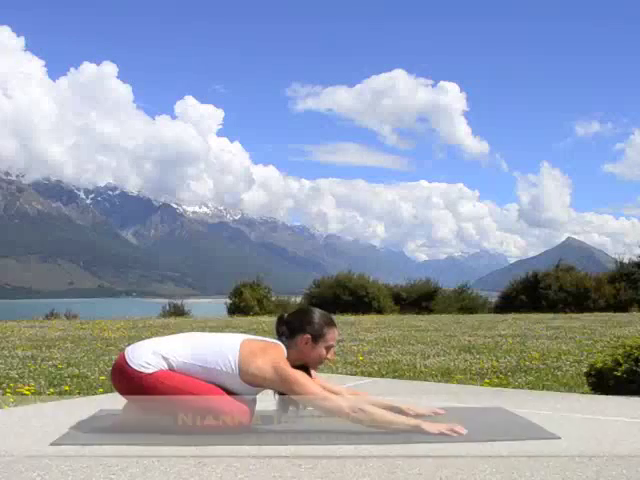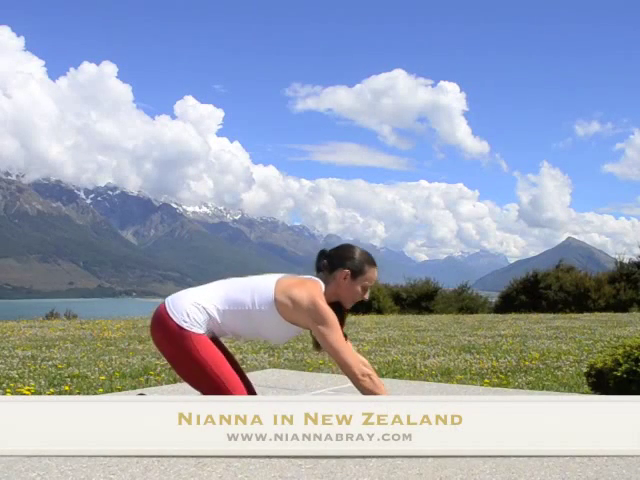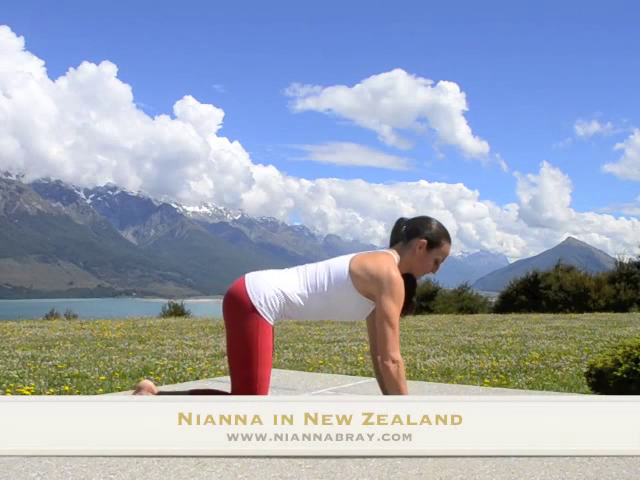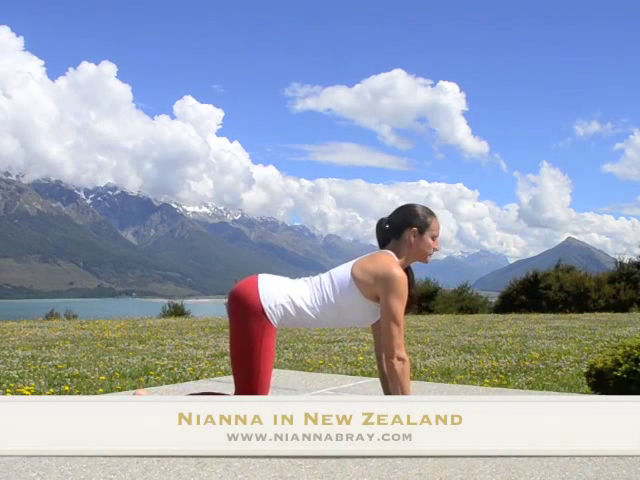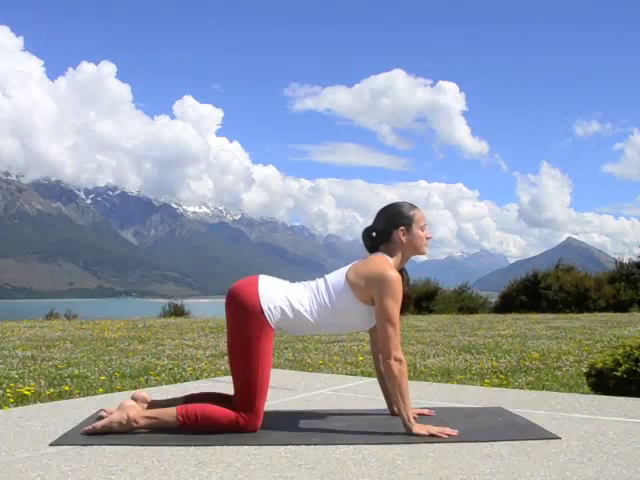
dt=1s
person 1, frame 1
left shoulder: (280, 354)
right shoulder: (276, 366)
left elbow: (347, 395)
right elbow: (350, 410)
left wrist: (407, 409)
right wrist: (418, 426)
left hip: (151, 361)
right hip: (137, 368)
left knee: (241, 407)
right knee: (234, 417)
person 1, frame 2
left shoulder: (312, 293)
right shoulder: (314, 302)
left elbow: (357, 360)
right elbow: (360, 374)
left hip: (188, 319)
right hip: (179, 321)
person 1, frame 3
left shoulder: (377, 271)
right shoulder: (389, 274)
left elbow: (379, 354)
right elbow: (391, 358)
left hip: (252, 297)
right hip: (253, 300)
left ankle: (154, 394)
person 1, frame 4
left shoulder: (378, 266)
right shoulder: (393, 274)
left elbow: (383, 352)
right elbow: (397, 356)
left hip: (262, 299)
right hip: (258, 302)
person 1, frame 5
left shoulder: (378, 268)
right shoulder: (387, 275)
left elbow: (379, 351)
right elbow: (393, 357)
left wrist: (396, 406)
right wrist: (410, 422)
left hip: (257, 297)
right hip: (257, 302)
left knee: (245, 404)
right knee: (247, 418)
left ankle: (146, 402)
right ankle: (134, 417)
